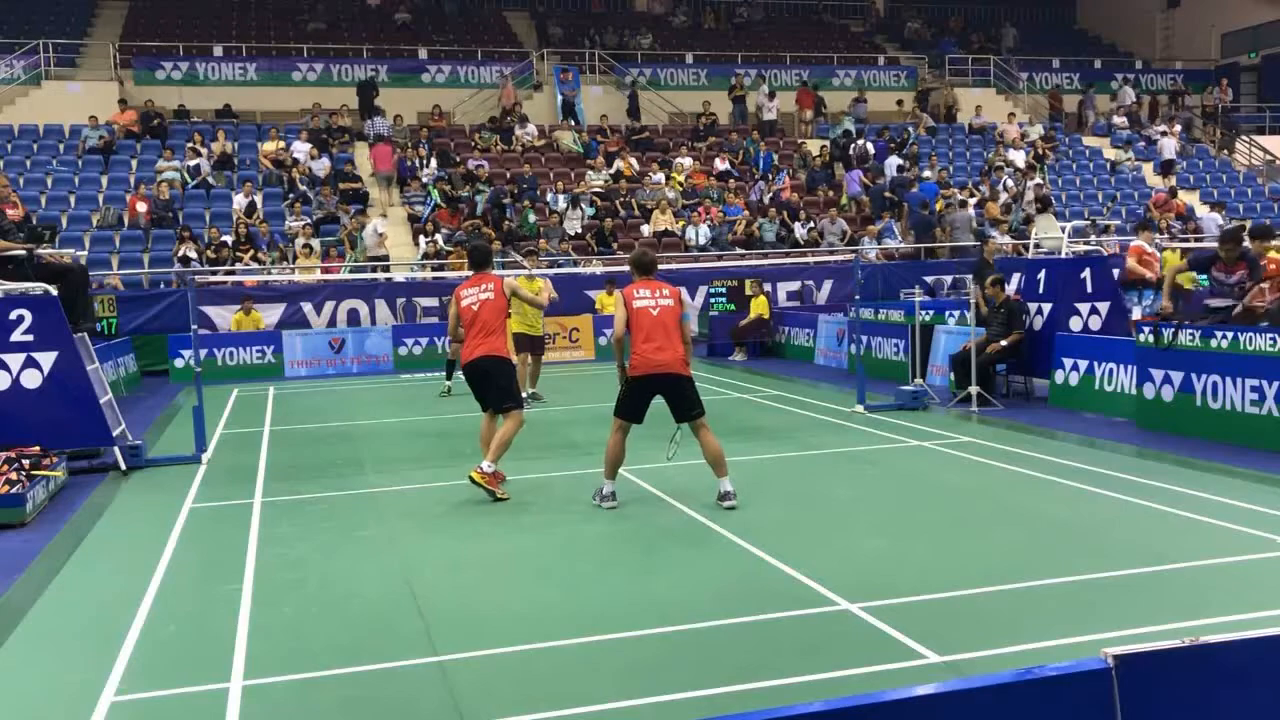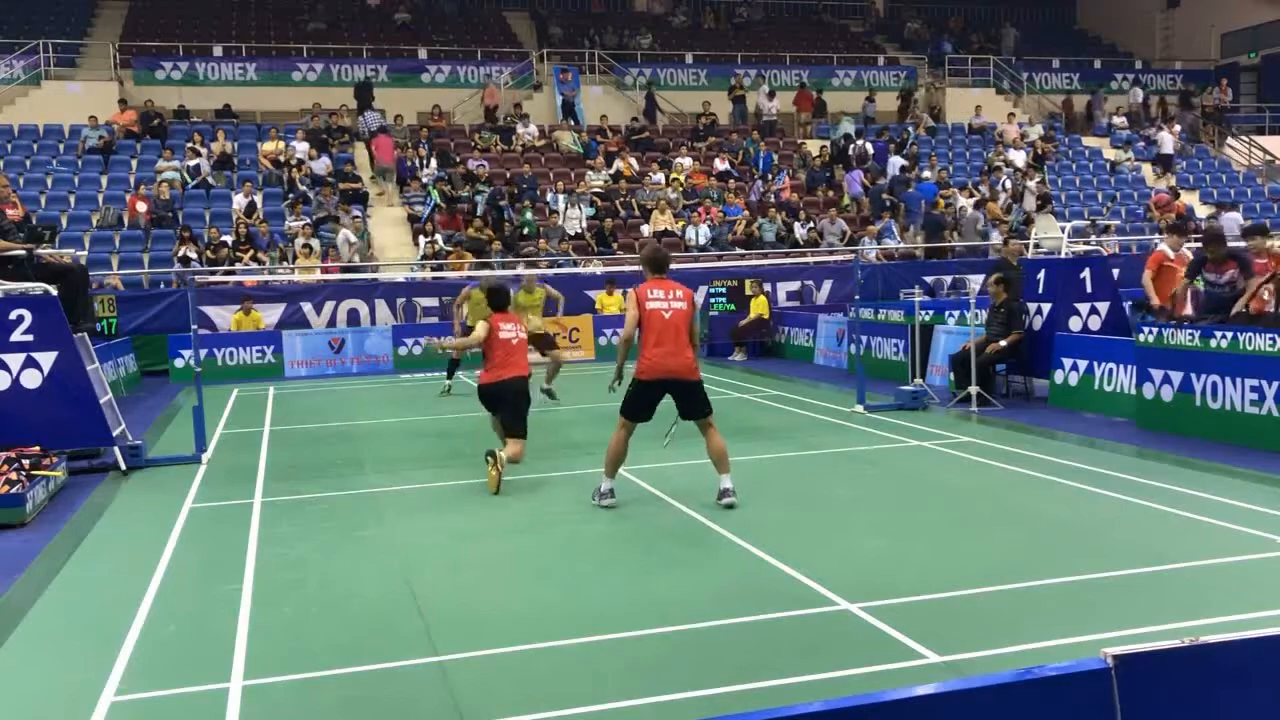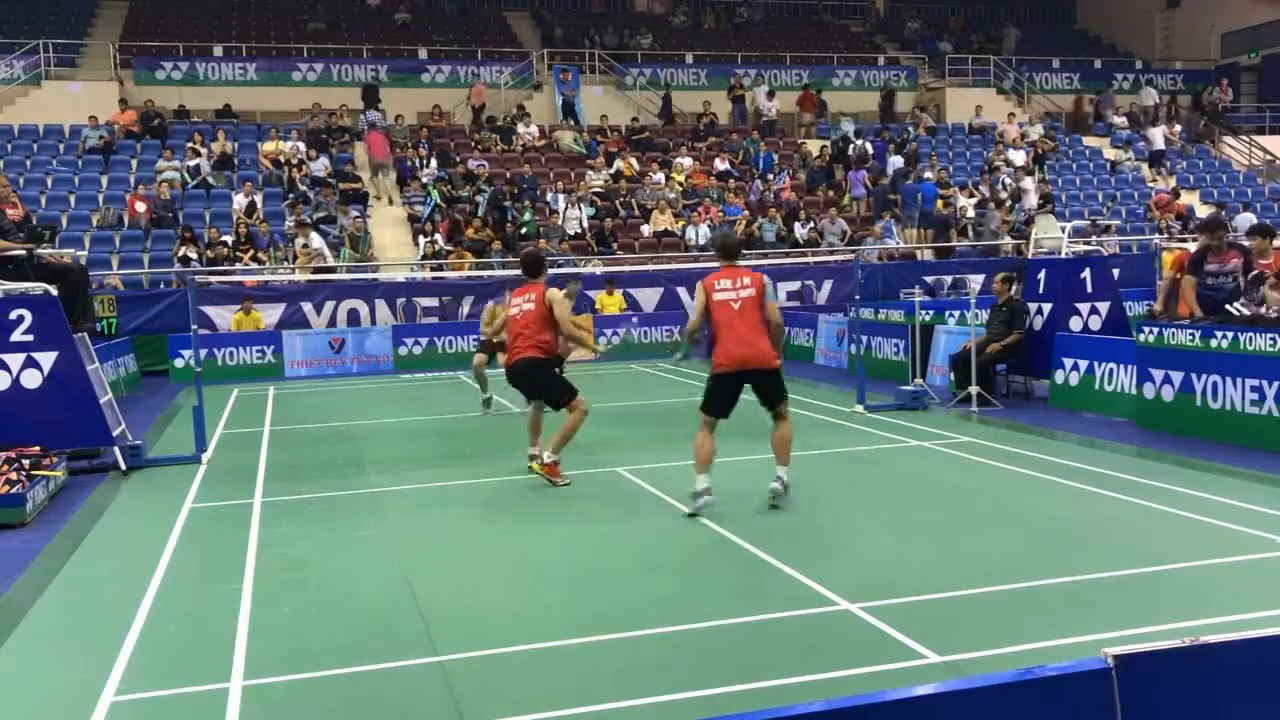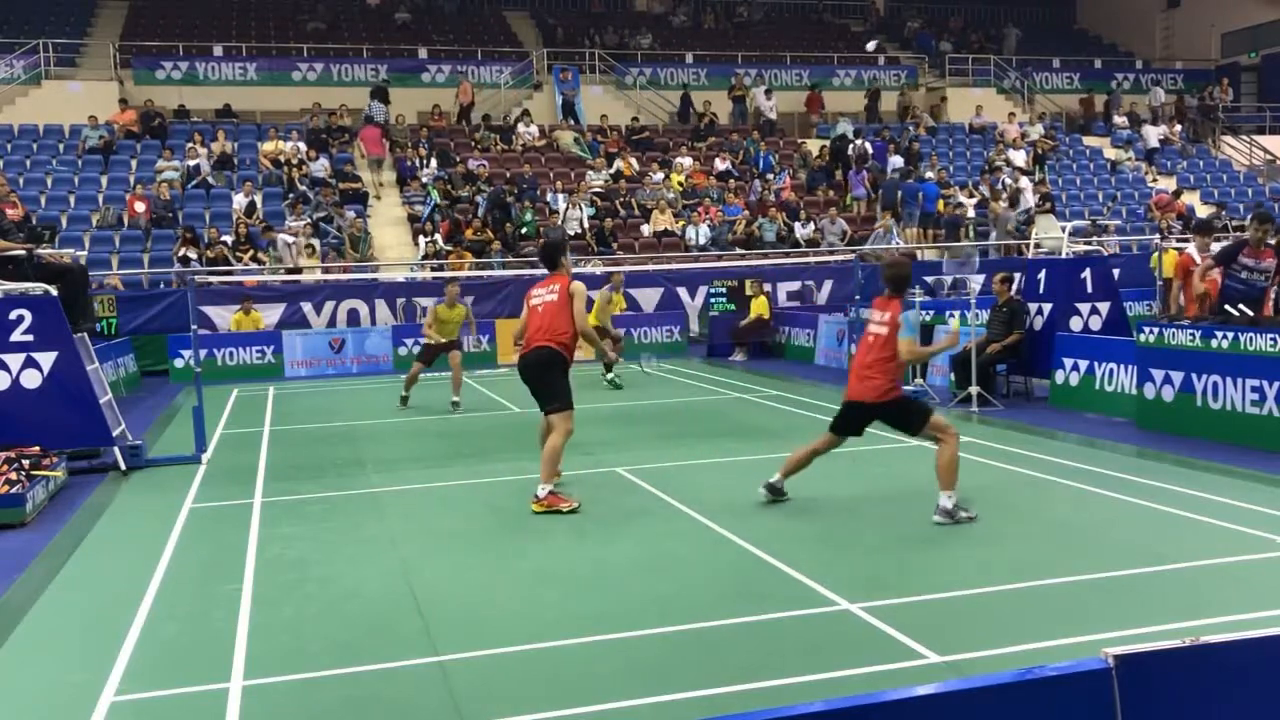
dt=0.5s
person 1, frame 1
left shoulder: (626, 294)
right shoulder: (675, 293)
left elbow: (619, 334)
right elbow: (687, 339)
left wrist: (620, 364)
right wrist: (686, 369)
left hip: (641, 369)
right hip: (675, 368)
left knee: (619, 429)
right knee: (701, 428)
left ankle: (607, 491)
right ankle: (727, 490)
person 1, frame 2
left shoulder: (637, 293)
right shoulder: (687, 294)
left elbow: (628, 334)
left wrist: (618, 369)
left hip: (650, 371)
right hip: (686, 370)
left knee: (624, 428)
right knee: (708, 427)
left ankle: (606, 489)
right ankle: (726, 488)
person 1, frame 3
left shoulder: (707, 284)
right shoulder: (758, 279)
left elbow: (692, 326)
right elbow: (775, 321)
left wrist: (685, 349)
right wrist: (777, 354)
left hip: (725, 363)
right hip: (761, 360)
left knee: (706, 426)
right knee: (781, 417)
left ankle: (701, 489)
right ankle: (780, 478)
person 1, frame 4
left shoulder: (877, 304)
right shoulder: (907, 313)
right elbow: (907, 356)
right wrist: (944, 346)
left hip: (858, 392)
right hip: (885, 395)
left knee: (828, 442)
right knee: (948, 435)
left ankle: (775, 483)
right ankle: (946, 505)
person 2, frame 1
left shoulder: (459, 291)
right shoulder: (504, 283)
left elbow: (452, 333)
right elbow: (541, 303)
right wrist: (545, 292)
left hip: (468, 362)
right hip: (494, 358)
left knee: (491, 413)
right knee: (514, 418)
left ankle: (488, 469)
right ankle: (485, 469)
person 2, frame 2
left shoulder: (485, 323)
right shoulder: (521, 324)
left elbow: (474, 341)
left wrist: (442, 344)
left hip: (489, 387)
right hip: (517, 384)
left knee: (498, 412)
right knee: (515, 450)
left ankle: (505, 452)
right ankle: (503, 456)
person 2, frame 3
left shoulder: (513, 297)
right shoulder: (551, 294)
left elbow: (498, 328)
right elbow: (568, 331)
right wrist: (593, 346)
left hip: (513, 367)
right hip: (533, 363)
left knee: (539, 403)
right knee: (580, 408)
left ankle: (535, 453)
right ankle: (548, 461)
person 2, frame 4
left shoulder: (533, 292)
right shoulder: (574, 286)
left elbow: (518, 334)
right elbow: (582, 327)
right wrist: (606, 352)
left hip: (527, 360)
right hip: (549, 359)
left knee: (553, 414)
right knee: (564, 426)
left ankle: (549, 469)
right ankle: (544, 495)
